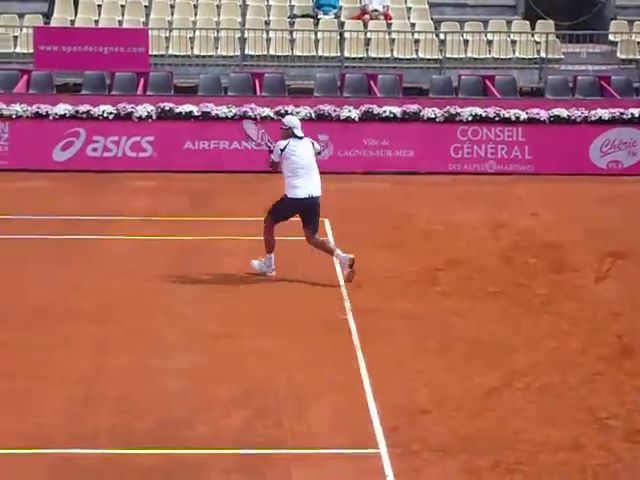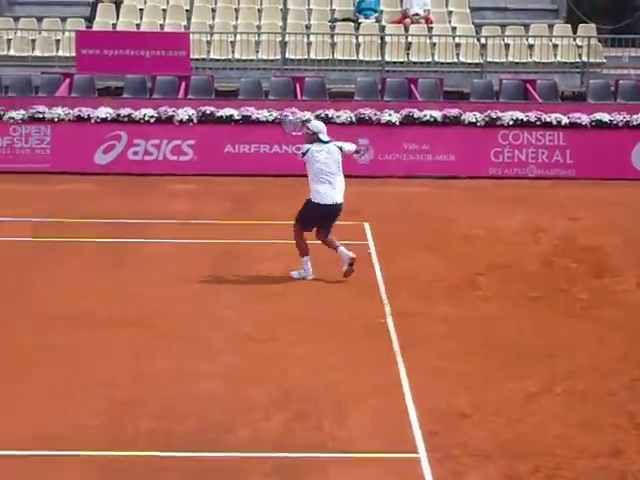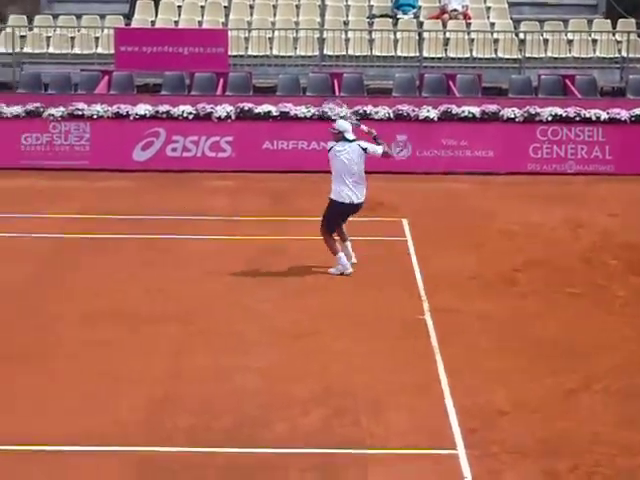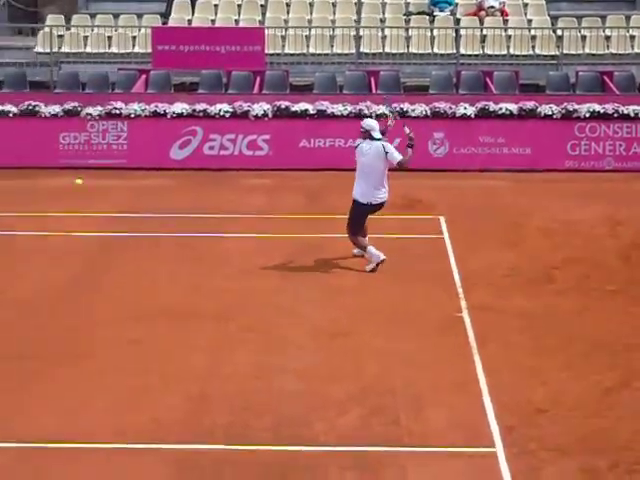
dt=0.1s
person 1, frame 1
left shoulder: (281, 145)
right shoulder: (309, 142)
left elbow: (274, 168)
right elbow: (319, 150)
left wrist: (273, 154)
left hip: (295, 196)
right hip: (314, 197)
left knee: (269, 222)
right knee: (312, 237)
left ankle: (268, 264)
right ankle: (343, 258)
person 1, frame 2
left shoulder: (306, 150)
right shoulder: (336, 146)
right elbow: (357, 149)
left hip: (318, 201)
right hip: (336, 202)
left knee: (298, 230)
right knee: (322, 235)
left ankle: (305, 269)
right ankle: (346, 254)
person 1, frame 3
left shoulder: (332, 148)
right shoulder: (362, 146)
right elbow: (387, 153)
right wrist: (375, 138)
left hip: (340, 199)
right hip: (358, 200)
left knee: (326, 231)
right knee: (336, 222)
left ankle: (343, 264)
right ankle: (348, 254)
person 1, frame 4
left shoulder: (359, 144)
right shoulder: (385, 147)
right elbow: (403, 164)
left wrist: (382, 132)
right wrist: (410, 146)
left hip: (362, 198)
right hip: (380, 199)
left knee: (354, 234)
right knee: (360, 219)
left ankle: (375, 255)
right ankle: (366, 249)
